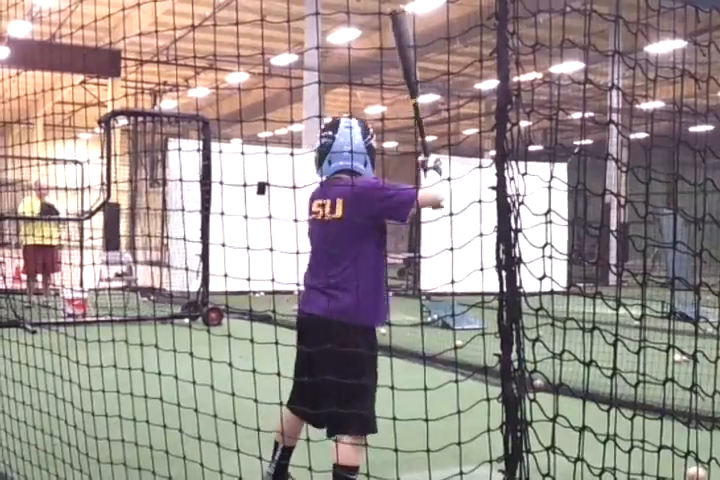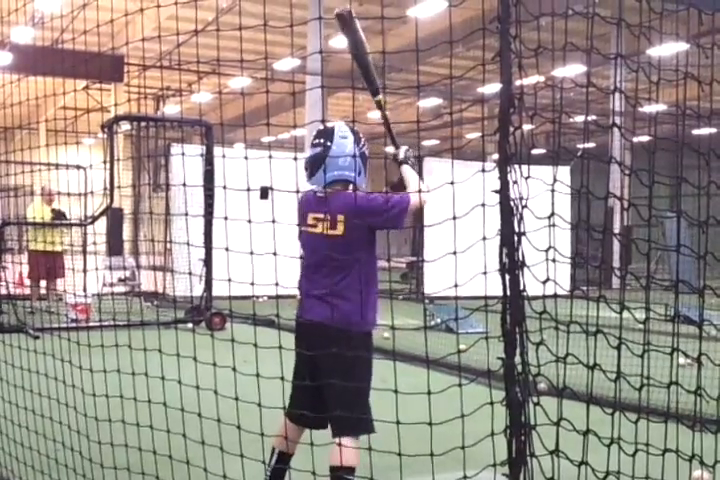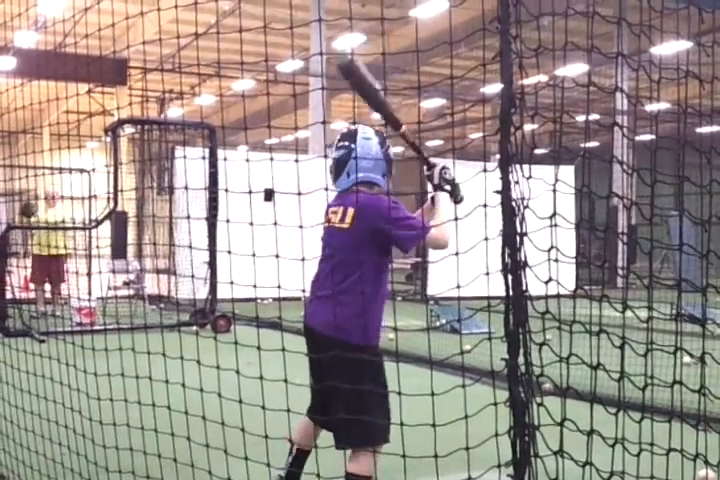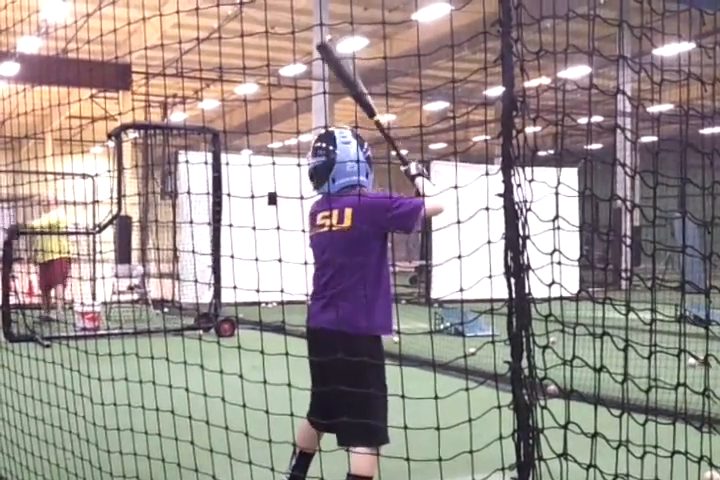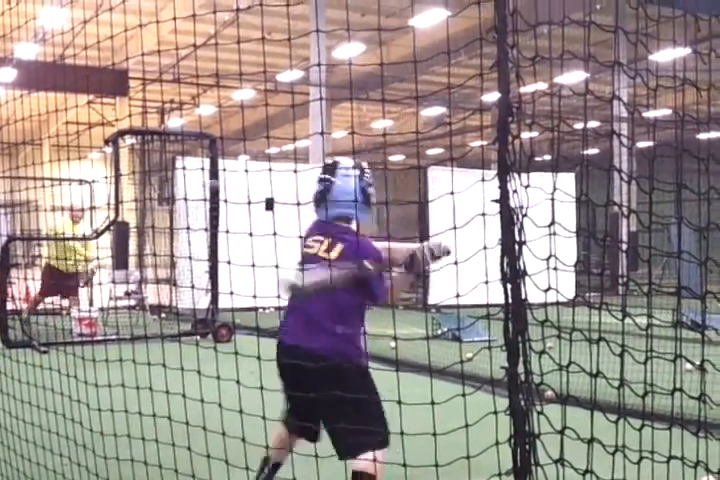
dt=0.7s
person 1, frame 1
left shoulder: (318, 196)
right shoulder: (366, 193)
right elbow: (434, 198)
left wrist: (405, 200)
left hip: (311, 314)
right hip: (349, 320)
left knee: (302, 401)
right knee: (353, 419)
person 1, frame 2
left shoulder: (306, 203)
right shoulder: (363, 206)
right elbow: (418, 198)
left wrist: (384, 197)
right wrist: (406, 164)
left hip: (309, 323)
right hip: (347, 328)
left knee: (299, 411)
right knee: (348, 423)
person 1, frame 3
left shoulder: (338, 205)
right shoulder: (377, 207)
left elbow: (406, 225)
right elbow: (439, 238)
left wrist: (435, 198)
right wrist: (443, 191)
left hip: (319, 323)
right hip: (351, 332)
left knee: (321, 408)
right knee: (368, 432)
person 1, frame 4
left shoulder: (318, 211)
right shoulder: (370, 205)
right elbow: (435, 206)
left wrist: (408, 191)
right wrist: (419, 177)
left hip: (320, 328)
right hip: (356, 333)
left knee: (320, 413)
right knee: (367, 432)
person 1, frame 5
left shoulder: (315, 232)
right shoulder: (363, 249)
right elbow: (381, 296)
left hip: (292, 348)
right hip: (338, 354)
left knee: (296, 419)
right knee: (369, 442)
person 2, frame 1
left shoulder: (51, 203)
right shoulder: (27, 202)
right elbow: (23, 217)
left wrist: (54, 215)
right wrist: (39, 214)
left hip: (50, 243)
right hip: (32, 243)
left knee: (48, 272)
right knee: (32, 273)
left ankle: (46, 298)
right ankle: (30, 299)
person 2, frame 2
left shoulder: (57, 209)
right shoulder: (34, 207)
right elbow: (33, 223)
left wrist: (62, 220)
right wrist: (50, 221)
left hip: (55, 248)
right hip: (37, 248)
left knee: (52, 277)
right knee: (36, 277)
right ankle: (34, 304)
person 2, frame 3
left shoulder: (60, 211)
right shoulder: (40, 211)
left elbow: (53, 220)
left wrist: (37, 214)
left hip: (56, 252)
right hip: (39, 252)
left knee: (56, 282)
right knee: (38, 281)
left ankle: (56, 309)
right ankle: (40, 309)
person 2, frame 4
left shoulder: (57, 214)
right shoulder: (46, 217)
left elbow: (42, 223)
left wrist: (28, 225)
right wrist: (34, 252)
left hip: (59, 256)
right hip: (44, 258)
left knee: (57, 283)
right knee: (44, 288)
left ankle: (59, 314)
right ankle: (46, 314)
person 2, frame 5
left shoulder: (85, 230)
right shoulder: (62, 224)
left elbow: (90, 250)
right elbow: (68, 242)
left wrist: (89, 268)
right wrist: (85, 254)
left hip: (72, 269)
right hip: (54, 265)
left knee: (73, 296)
right knee: (43, 293)
right ankle: (27, 313)
